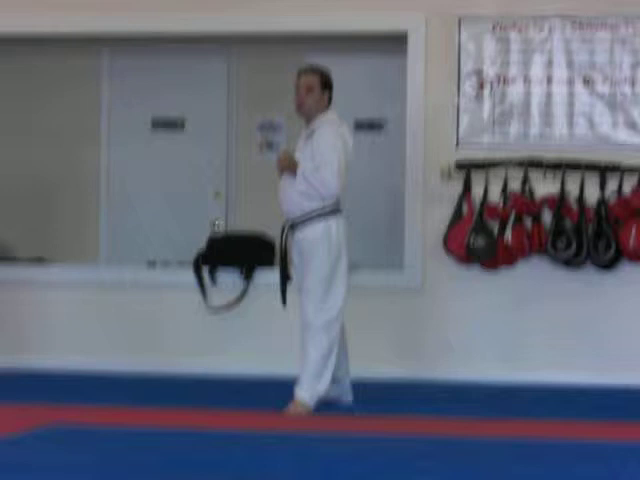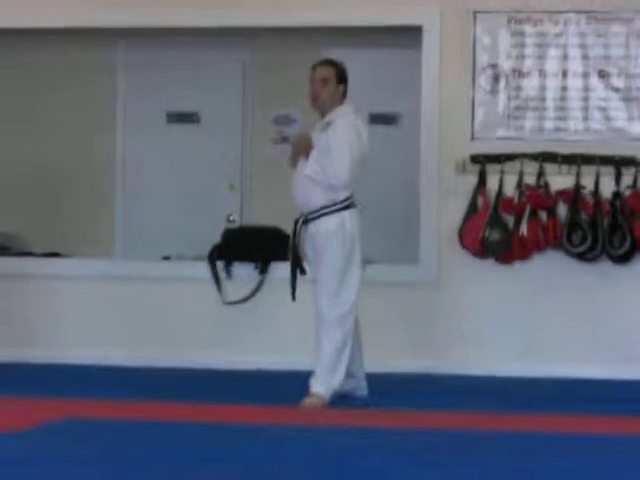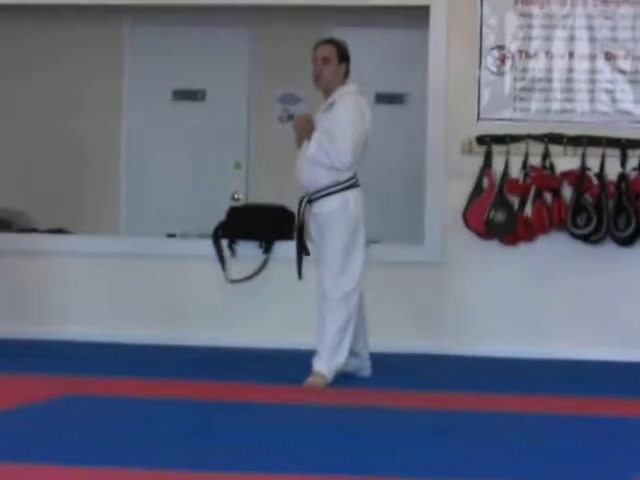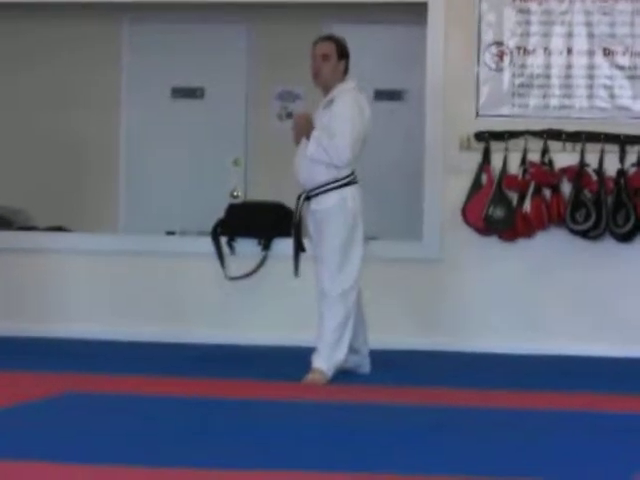
dt=0.4s
person 1, frame 1
left shoulder: (330, 131)
right shoulder: (311, 132)
left elbow: (331, 185)
left wrist: (296, 169)
right wrist: (289, 170)
left hip: (321, 232)
right hip: (306, 231)
left knee: (319, 313)
right knee: (325, 311)
left ankle: (307, 393)
right ankle: (336, 386)
person 1, frame 2
left shoulder: (346, 123)
right shoulder: (326, 126)
left elbow: (340, 174)
left wrist: (308, 153)
right wrist: (301, 159)
left hip: (335, 224)
right hip: (319, 224)
left knee: (333, 307)
right knee: (339, 305)
left ankle: (322, 386)
right ankle: (351, 380)
person 1, frame 3
left shoulder: (350, 103)
right shoulder: (331, 105)
left elbow: (343, 155)
left wrist: (311, 134)
right wrist: (306, 137)
left hip: (339, 204)
right hip: (324, 204)
left knee: (337, 286)
right knee: (345, 284)
left ankle: (325, 366)
right ankle: (356, 359)
person 1, frame 4
left shoulder: (348, 100)
right shoulder: (329, 103)
left elbow: (342, 154)
left wrist: (309, 132)
right wrist: (304, 135)
left hip: (337, 201)
right hip: (322, 201)
left knee: (335, 283)
right knee: (343, 281)
left ankle: (325, 363)
right ankle: (355, 356)
